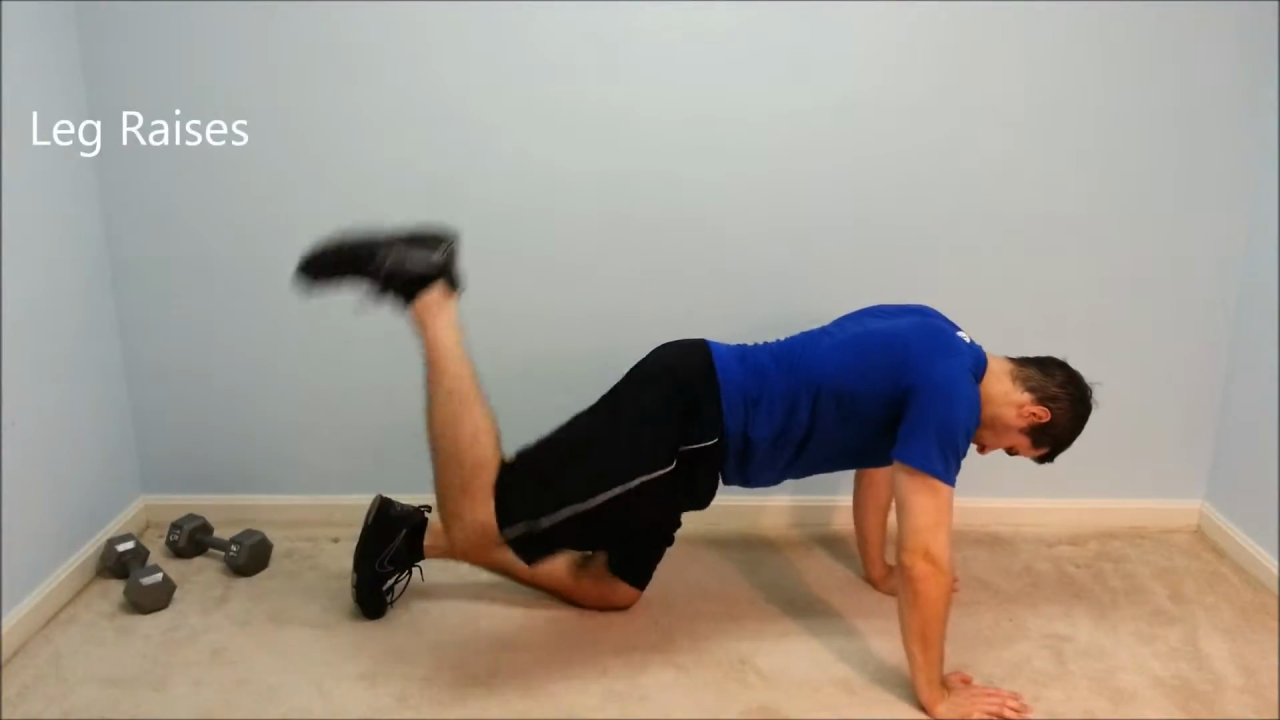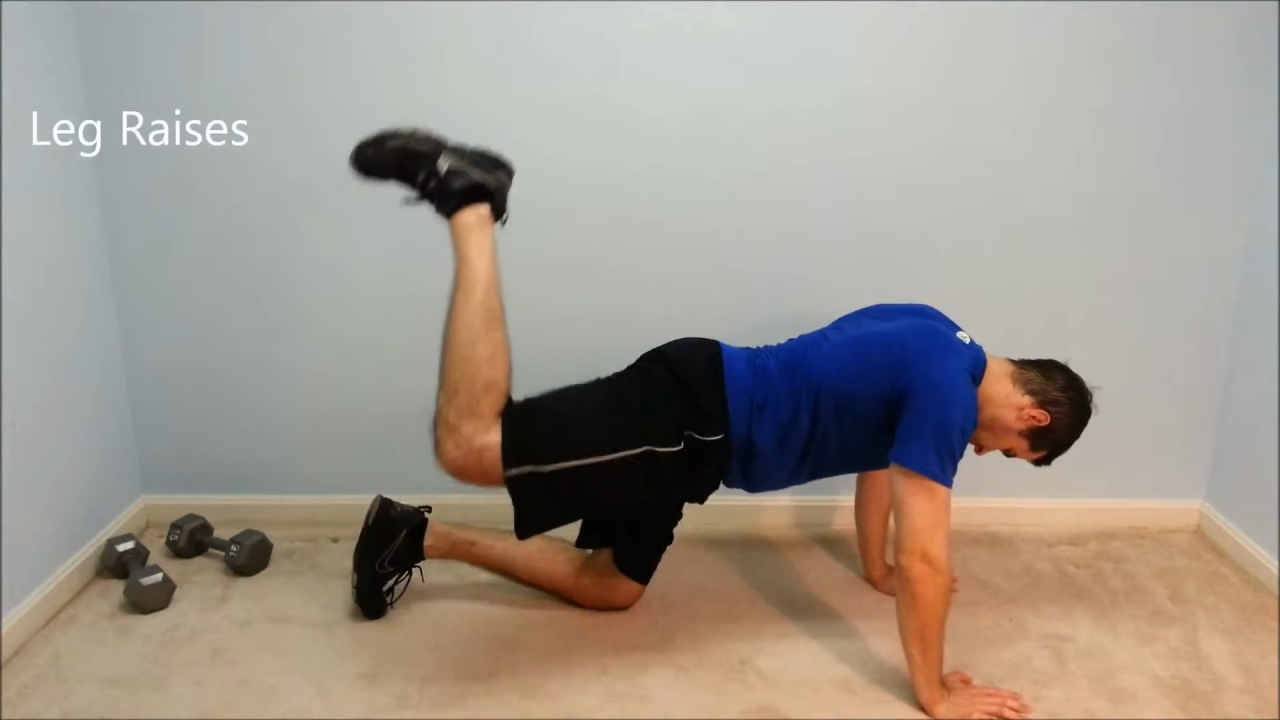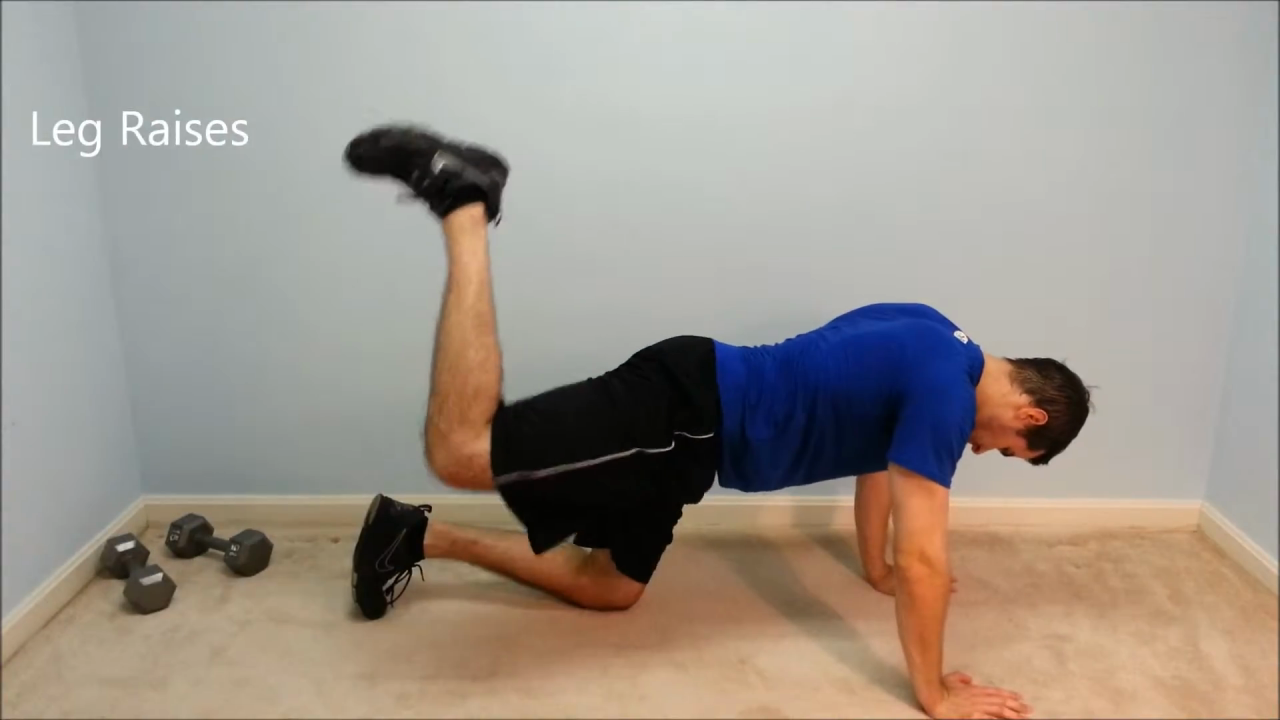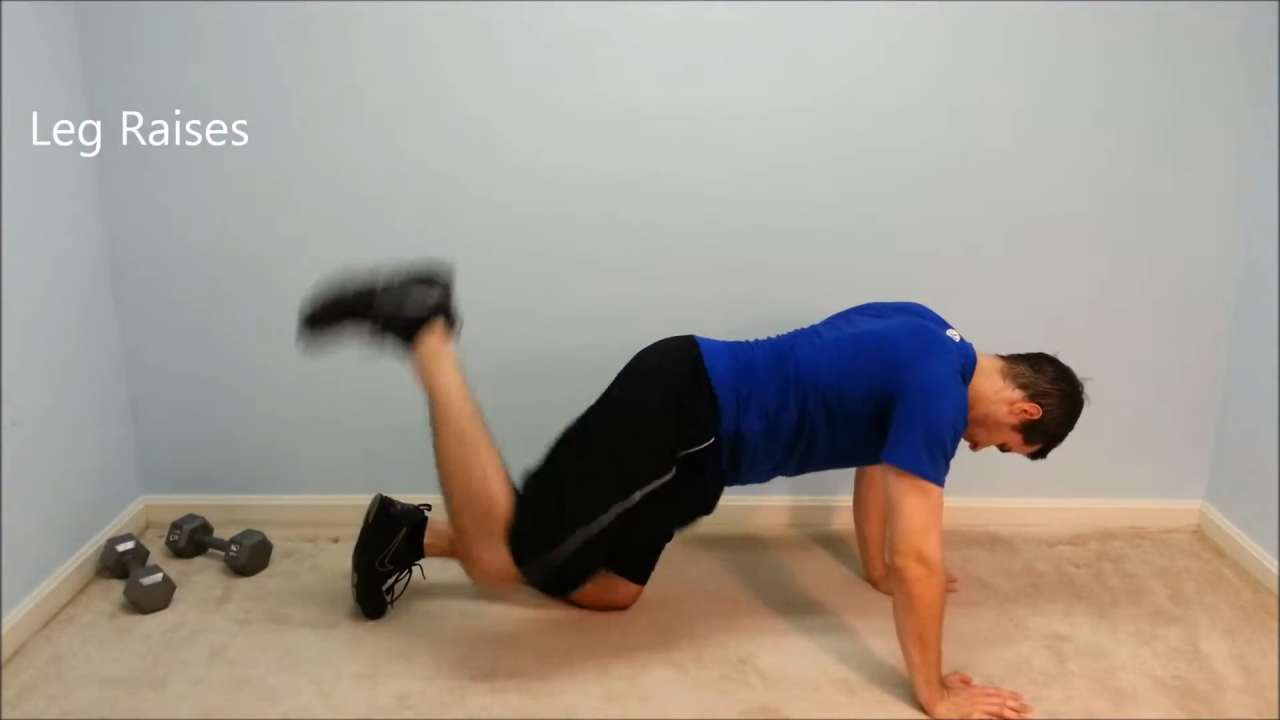
dt=0.2s
person 1, frame 1
left shoulder: (935, 345)
right shoulder: (951, 398)
left elbow: (872, 455)
right elbow: (927, 561)
left wrist: (875, 565)
left hip: (693, 406)
right hip: (688, 420)
left knee: (606, 585)
right knee: (480, 516)
left ankle: (413, 534)
right ankle: (430, 286)
person 1, frame 2
left shoulder: (933, 344)
right shoulder: (949, 394)
left elbow: (879, 452)
right elbow: (923, 562)
left wrist: (872, 566)
left hip: (693, 416)
right hip: (688, 413)
left knee: (607, 587)
right knee: (469, 444)
left ankle: (420, 536)
right ankle: (472, 206)
person 1, frame 3
left shoulder: (930, 341)
right shoulder: (944, 394)
left elbow: (873, 459)
right elbow: (923, 556)
left wrist: (875, 565)
left hip: (687, 411)
right hip: (681, 410)
left knee: (610, 587)
right knee: (459, 450)
left ankle: (420, 533)
right ankle: (466, 206)
person 1, frame 4
left shoulder: (926, 339)
right shoulder: (938, 392)
left elbow: (872, 450)
right elbow: (918, 561)
left wrist: (874, 563)
left hip: (683, 392)
right hip: (678, 413)
left knee: (606, 588)
right knee: (502, 561)
left ankle: (415, 530)
right ankle: (428, 326)
